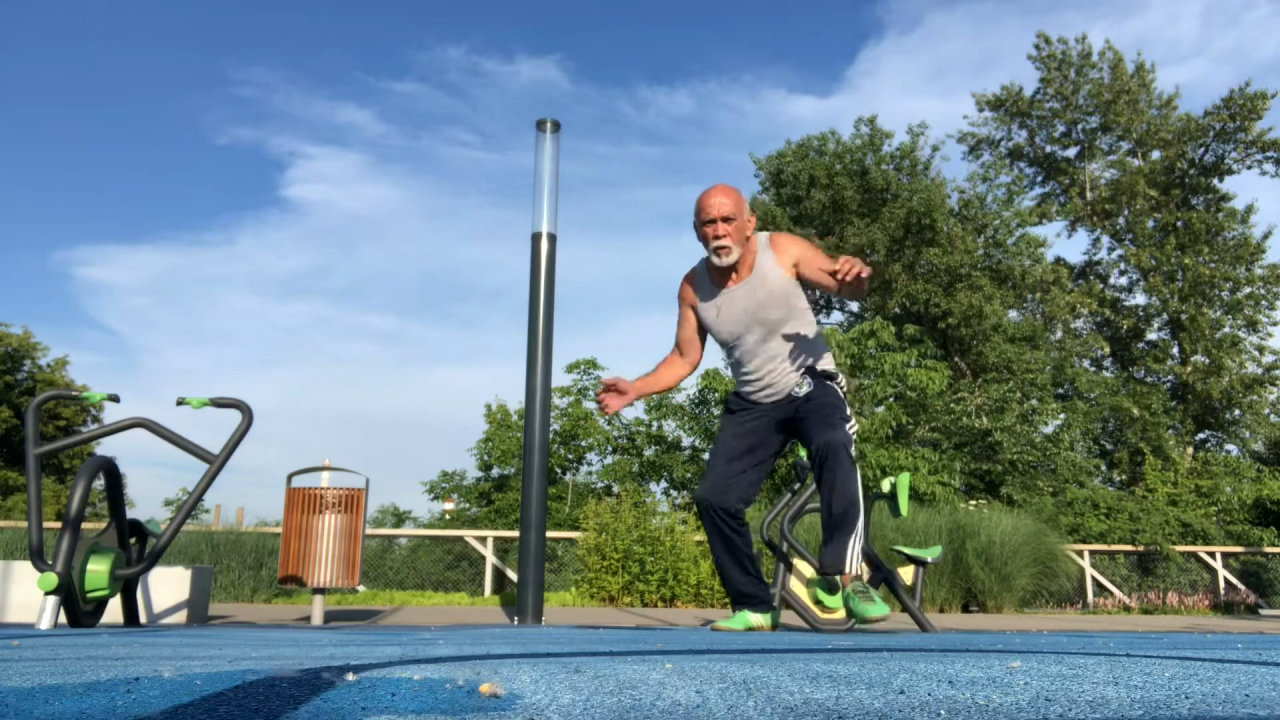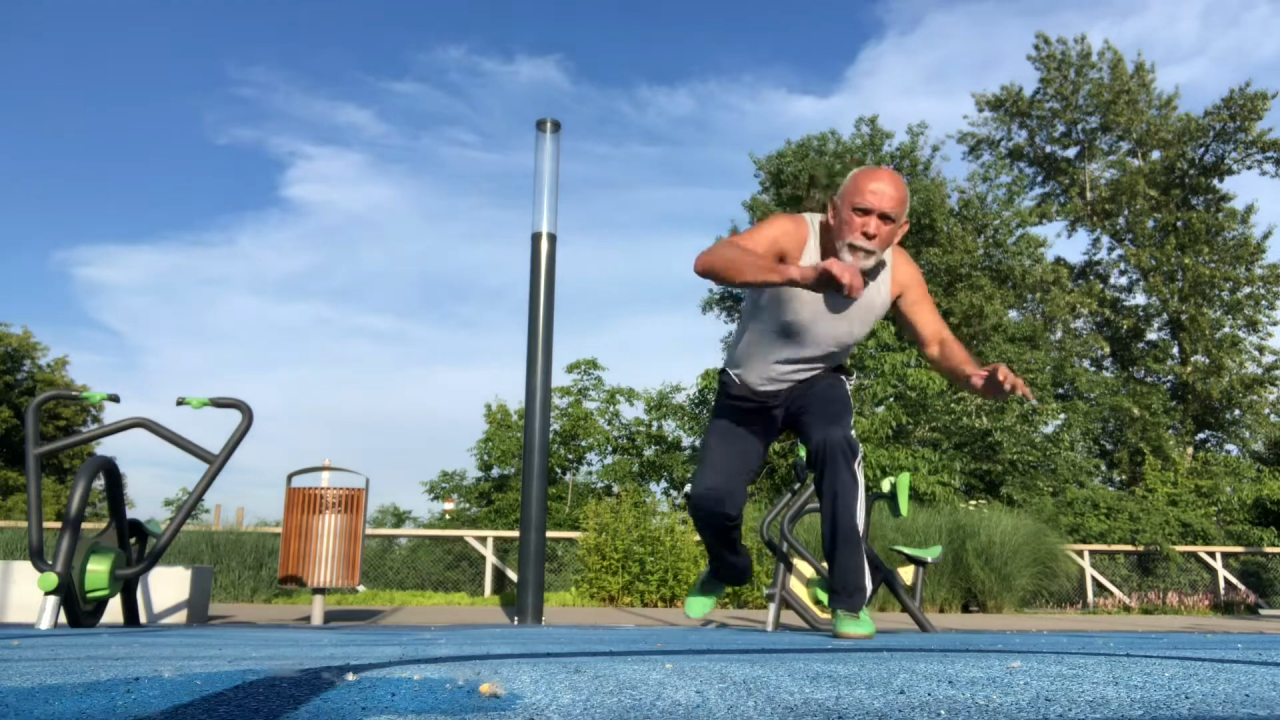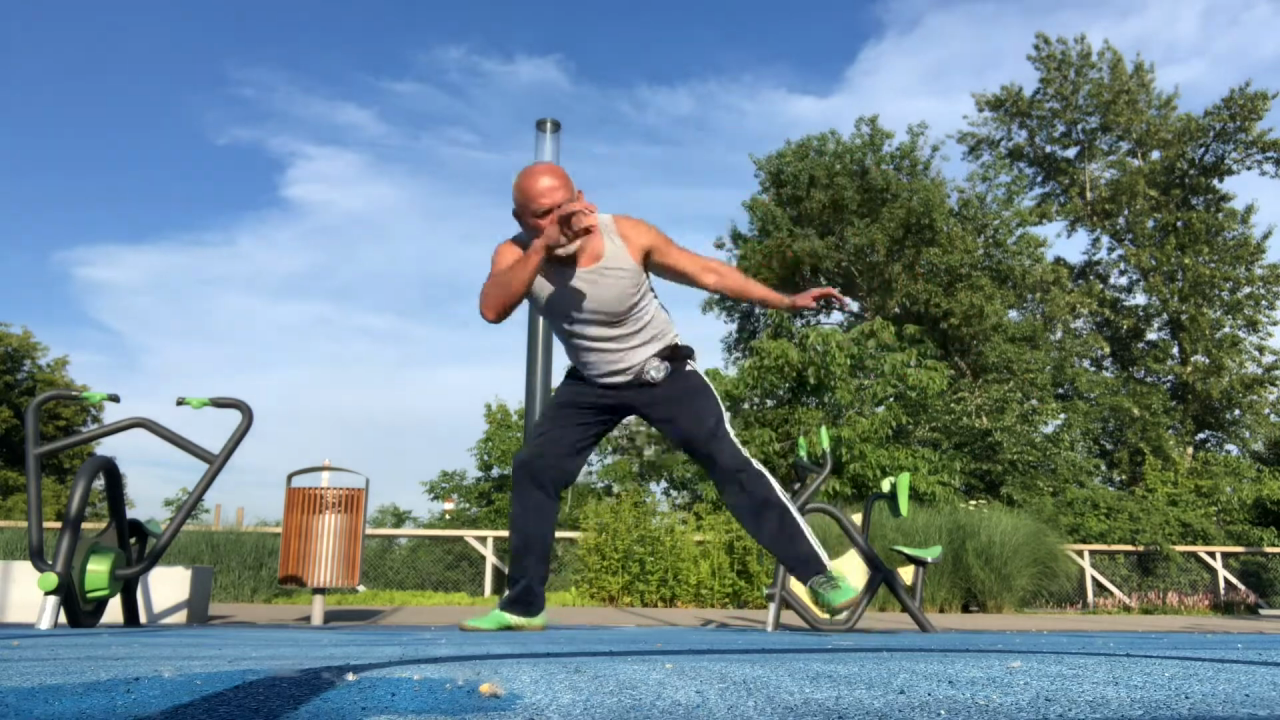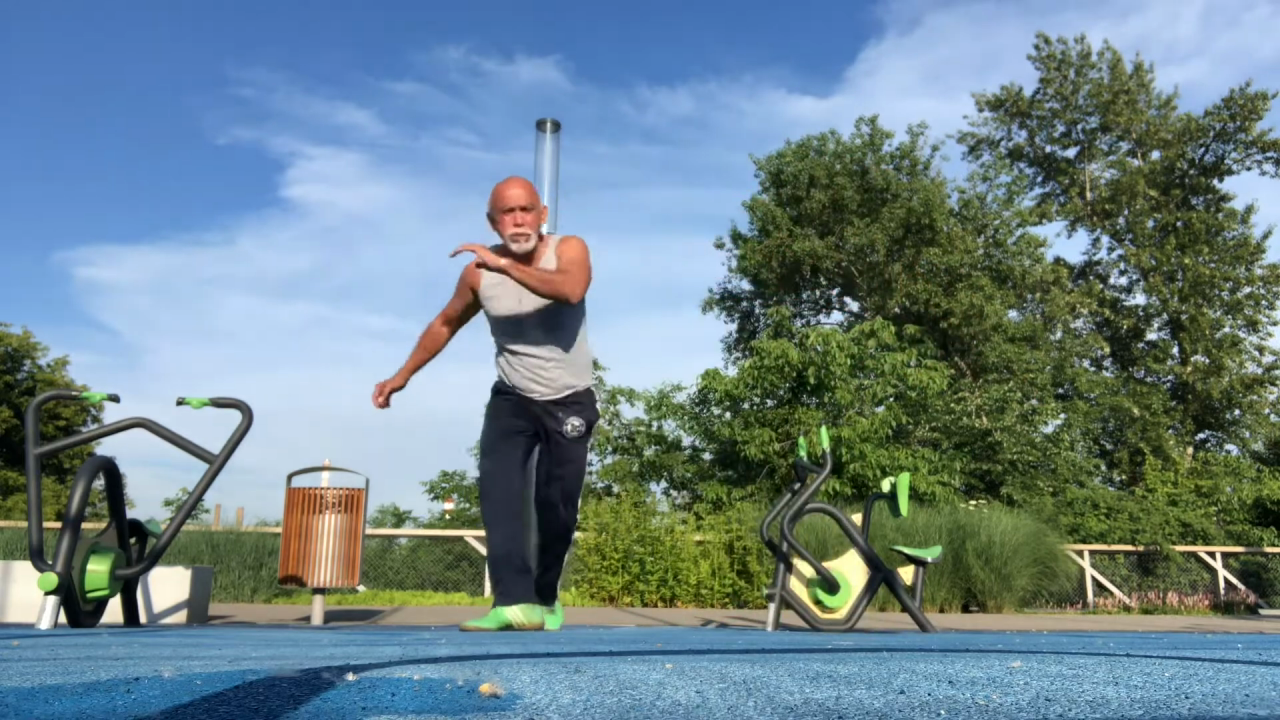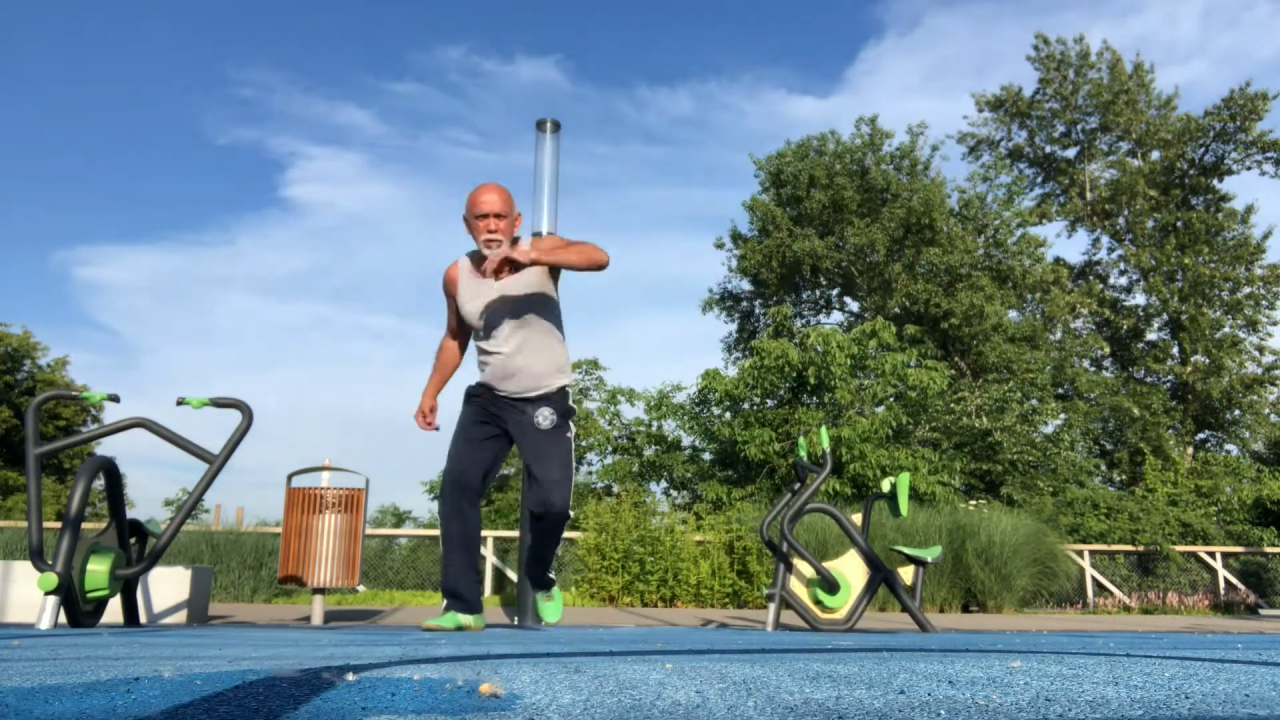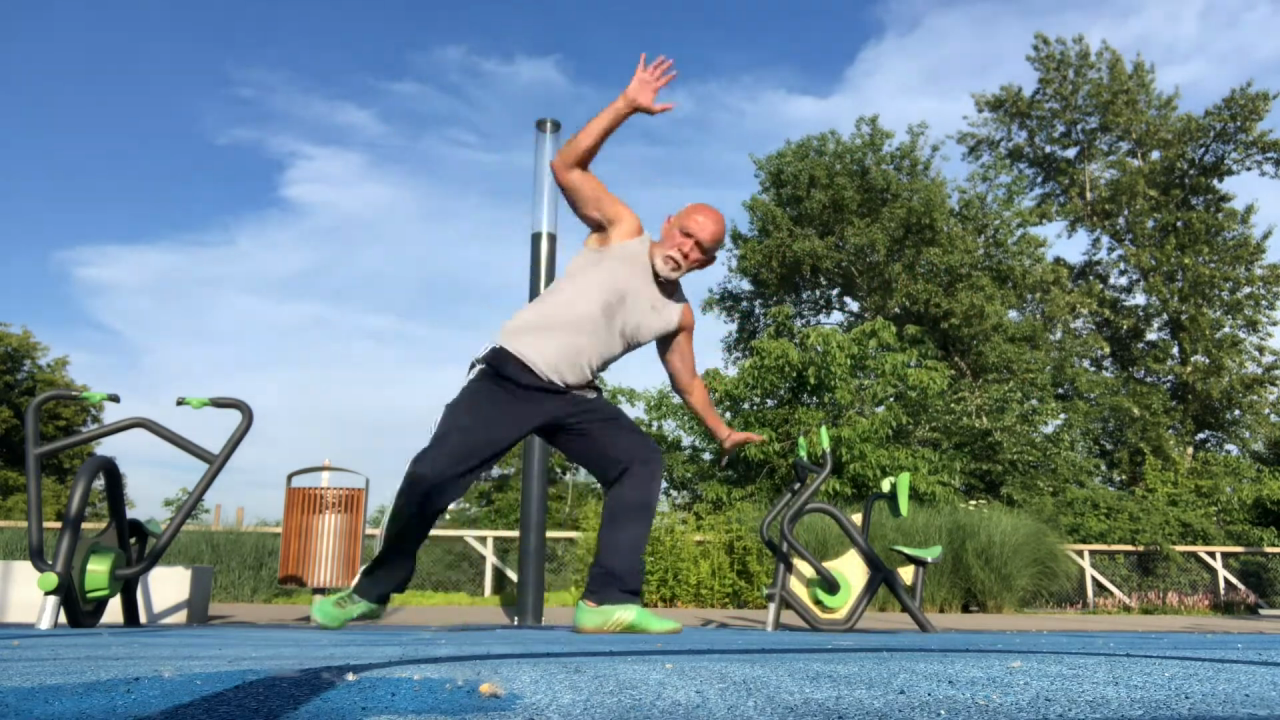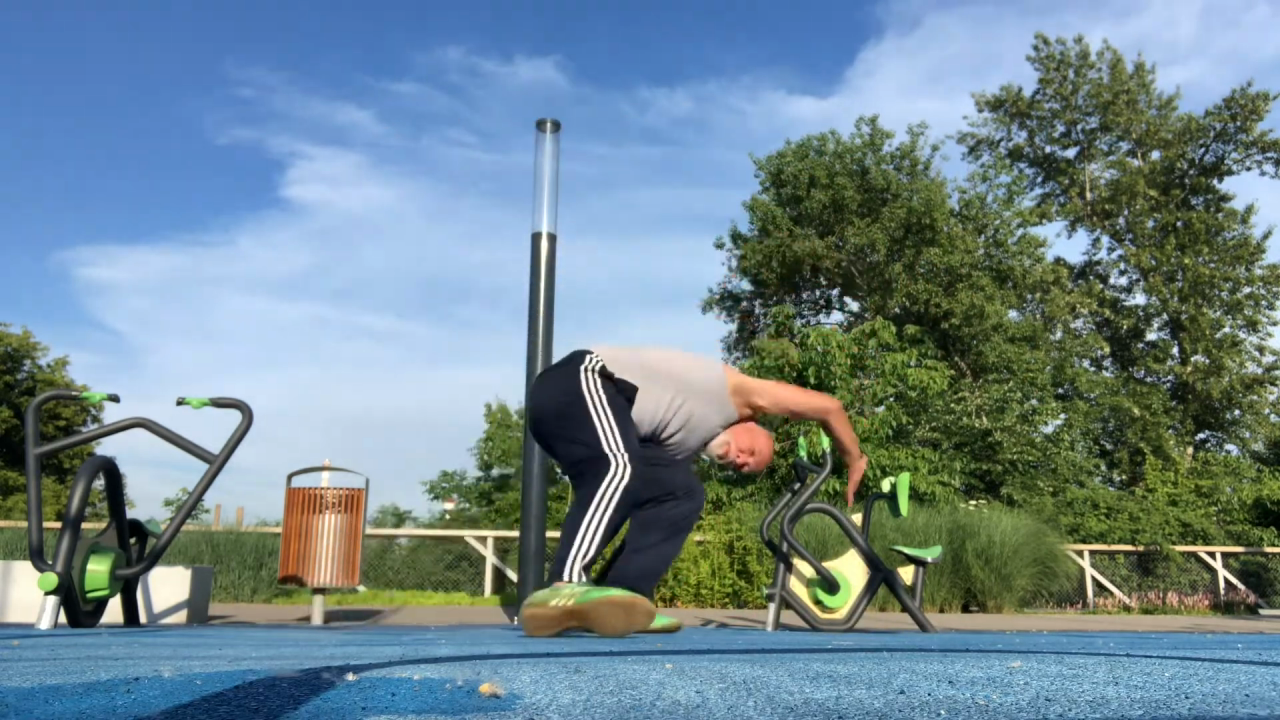
dt=0.7s
person 1, frame 1
left shoulder: (782, 250)
right shoulder: (693, 285)
left elbow: (851, 287)
right elbow: (684, 359)
left wrist: (857, 274)
right wrist: (634, 389)
left hip: (811, 387)
right hip: (752, 404)
left knee: (835, 447)
right knee: (715, 499)
left ankle: (846, 577)
right ankle: (754, 605)
person 1, frame 2
left shoulder: (898, 270)
right shoulder: (791, 233)
left elbow: (938, 343)
right elbow: (708, 262)
left wrist: (978, 378)
right wrist: (804, 275)
left hip: (816, 385)
right hip: (744, 394)
left knee: (835, 449)
right knee: (710, 497)
left ankle: (849, 603)
right ankle: (728, 568)
person 1, frame 3
left shoulder: (628, 236)
right shoulder: (520, 253)
left elbow: (706, 272)
right elbow: (493, 309)
left wrist: (789, 301)
right wrist: (543, 246)
left hip: (661, 367)
right hip: (591, 382)
left knee: (725, 458)
right knee: (534, 468)
left ankle: (819, 578)
right ankle: (524, 603)
person 1, frame 4
left shoulder: (567, 249)
right shoulder: (479, 273)
left elbow: (571, 292)
right elbow: (445, 324)
left wrist: (504, 264)
right wrist: (402, 377)
left hip: (571, 402)
right hip: (513, 398)
left knee: (558, 512)
right knee: (497, 480)
left ankle: (544, 594)
right ankle: (516, 600)
person 1, frame 5
left shoulder: (541, 253)
right shoulder: (457, 275)
left elbow: (598, 257)
left wrist: (523, 256)
right wrist: (431, 393)
left hip: (545, 400)
right hip: (488, 400)
left knee: (551, 503)
right knee: (458, 486)
left ankle: (540, 581)
right ankle: (463, 605)
person 1, frame 6
left shoulder: (679, 316)
right shoulder: (623, 231)
left elbow: (688, 382)
right elbow: (566, 166)
left wrist: (721, 430)
right wrist: (627, 105)
left hip: (574, 398)
right hip: (511, 374)
left knee: (642, 464)
right knee: (431, 474)
left ankle: (611, 601)
right ankle: (375, 588)
person 1, frame 7
left shoulder: (683, 453)
right shoulder: (738, 393)
right elbow: (826, 406)
right wrist: (854, 456)
right hip: (582, 381)
left knee: (683, 495)
right knee: (620, 471)
left ankle: (602, 604)
right ankle: (563, 591)
